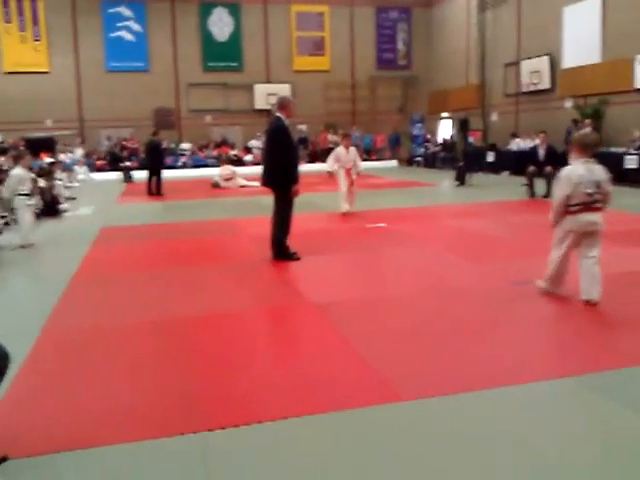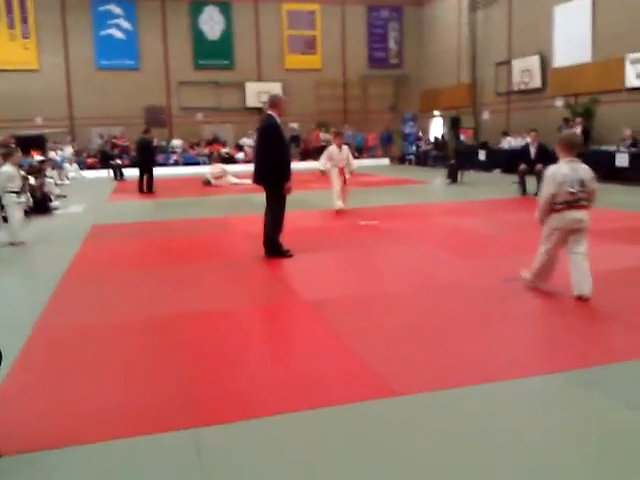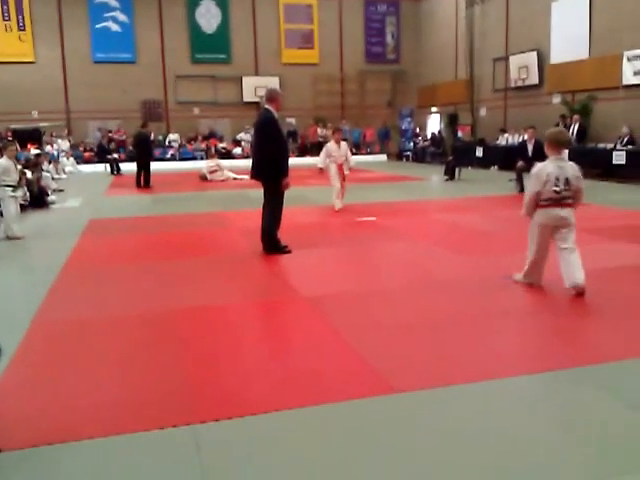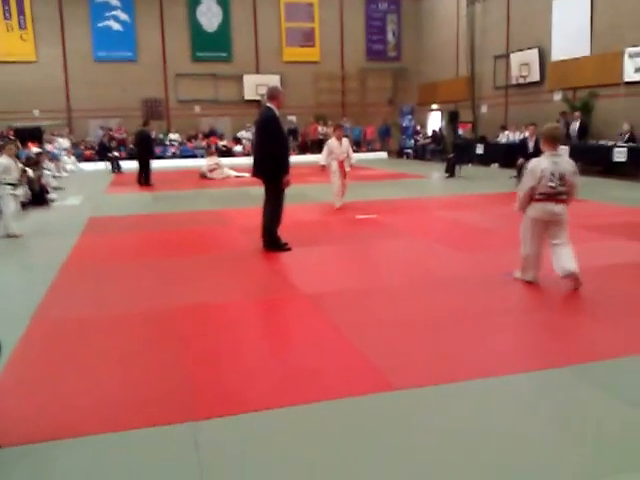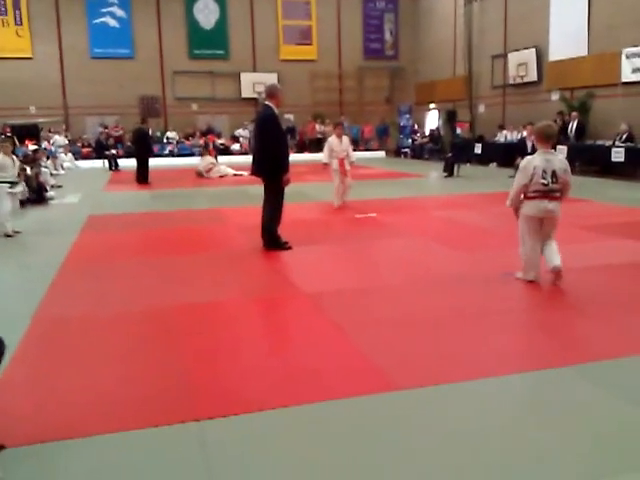
dt=0.1s
person 1, frame 1
left shoulder: (569, 172)
right shoulder: (602, 171)
left elbow: (560, 200)
right elbow: (606, 197)
left wrist: (555, 218)
left hip: (572, 219)
right hip: (594, 218)
left knee: (560, 253)
right knee: (591, 255)
left ankle: (550, 285)
right ankle: (591, 294)
person 1, frame 2
left shoulder: (554, 171)
right shoulder: (586, 170)
left elbow: (545, 198)
right elbow: (591, 196)
left wrist: (541, 217)
left hip: (558, 216)
right hip: (580, 216)
left knee: (547, 250)
right knee: (579, 252)
left ankle: (534, 279)
right ankle: (583, 290)
person 1, frame 3
left shoulder: (541, 169)
right shoulder: (574, 168)
left elbow: (531, 195)
right elbow: (578, 194)
left wrist: (528, 212)
left hip: (544, 213)
right hip: (566, 213)
left knee: (537, 248)
right knee: (568, 247)
left ankle: (529, 277)
right ankle: (577, 282)
person 1, frame 4
left shoulder: (536, 164)
right shoulder: (569, 164)
left elbow: (525, 190)
right elbow: (572, 189)
left wrist: (521, 207)
left hip: (537, 208)
right hip: (559, 208)
left knee: (531, 243)
right knee: (559, 241)
left ankle: (528, 274)
right ankle: (570, 270)
person 1, frame 5
left shoulder: (529, 162)
right shoulder: (562, 162)
left elbow: (518, 186)
right elbow: (566, 186)
left wrist: (514, 204)
left hip: (531, 206)
right hip: (553, 206)
left knee: (529, 240)
right knee: (548, 239)
left ankle: (529, 273)
right ankle: (555, 265)
person 2, frame 1
left shoulder: (275, 124)
right shoulder: (280, 127)
right elbow: (287, 156)
right wrist: (294, 182)
left hip: (277, 175)
right hip: (282, 178)
left knee: (281, 212)
right knee: (283, 213)
left ankle: (279, 248)
right ankle: (280, 250)
person 2, frame 2
left shoulder: (266, 121)
right shoulder: (272, 124)
right elbow: (278, 154)
right wrist: (286, 179)
left hip: (268, 173)
right hip: (274, 176)
left knee: (273, 209)
right knee: (276, 210)
left ankle: (271, 245)
right ankle: (273, 247)
person 2, frame 3
left shoulder: (263, 116)
right shoulder: (269, 119)
right elbow: (277, 149)
right wrist: (284, 174)
left hip: (266, 168)
right hip: (272, 171)
left knee: (270, 204)
right knee: (274, 205)
left ankle: (269, 241)
right ankle: (271, 244)
person 2, frame 4
left shoulder: (265, 114)
right shoulder: (271, 117)
right elbow: (277, 147)
right wrist: (285, 172)
left hip: (267, 166)
right hip: (273, 169)
left knee: (271, 202)
right knee: (274, 203)
left ankle: (269, 238)
right ankle: (271, 241)
person 2, frame 5
left shoulder: (263, 112)
right shoulder: (270, 115)
right elbow: (277, 145)
right wrist: (285, 170)
left hip: (267, 164)
right hip: (273, 167)
left knee: (271, 200)
right knee: (274, 202)
left ankle: (269, 237)
right ankle: (271, 240)
